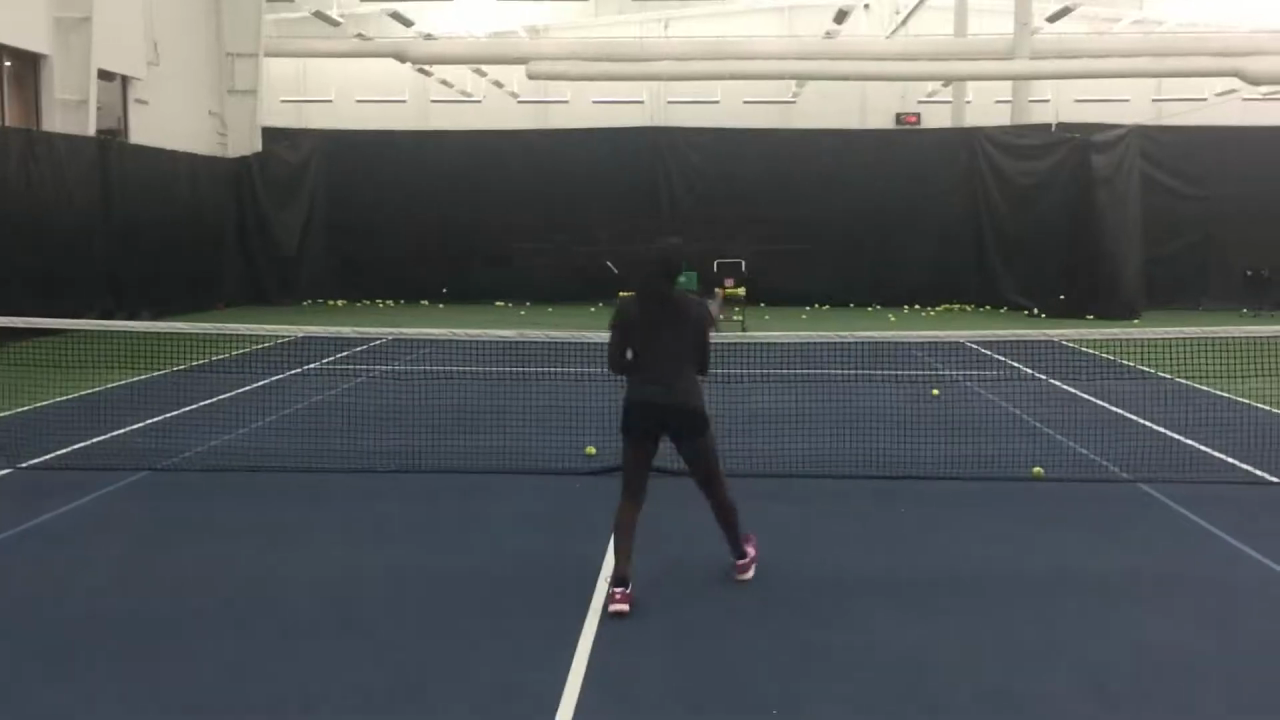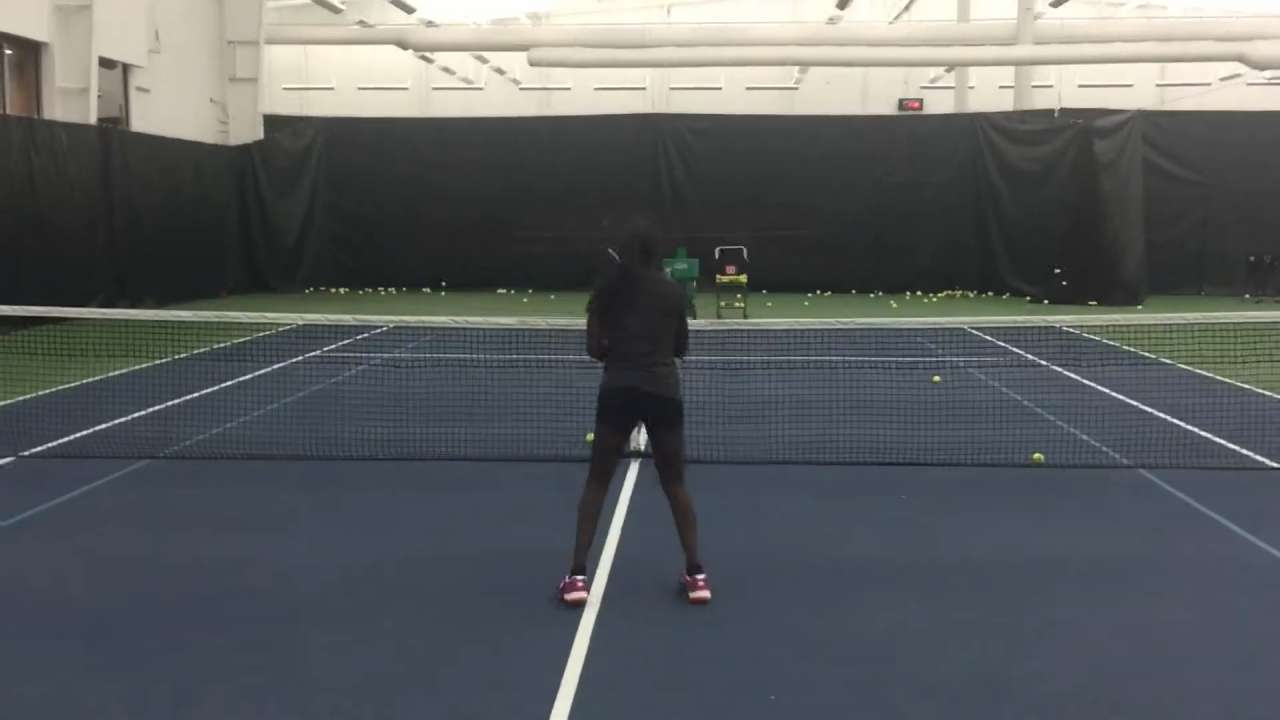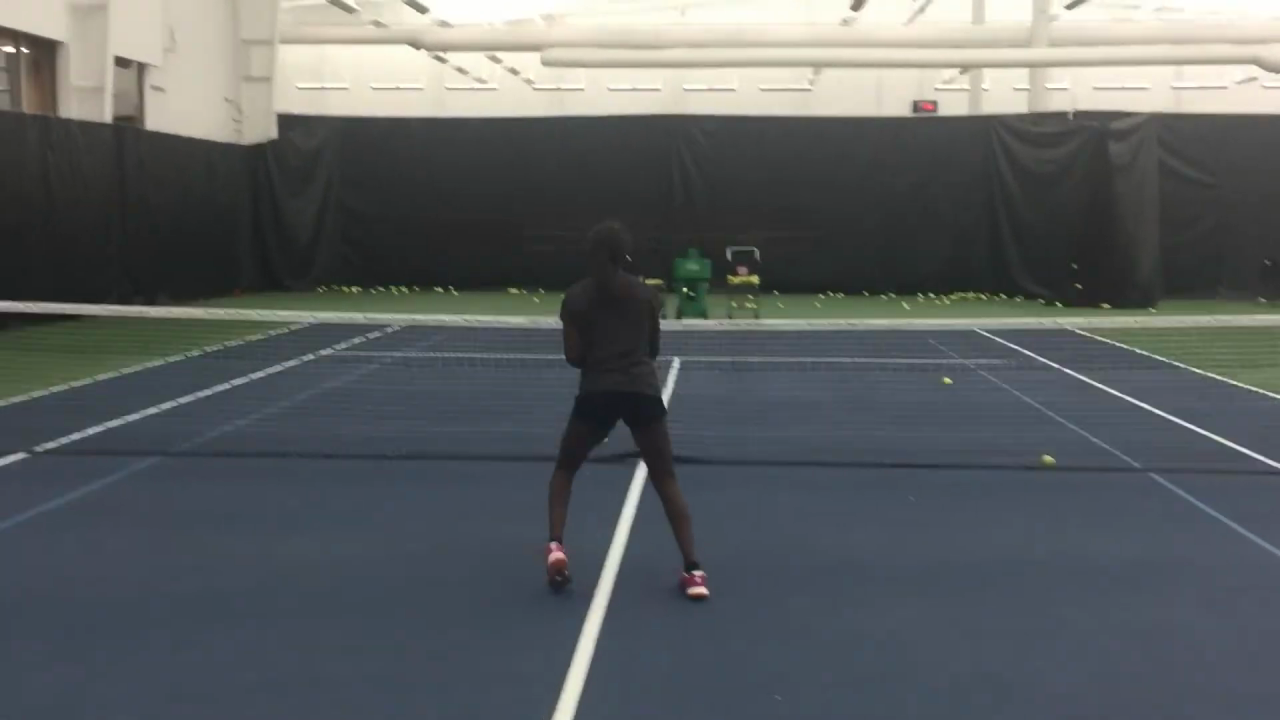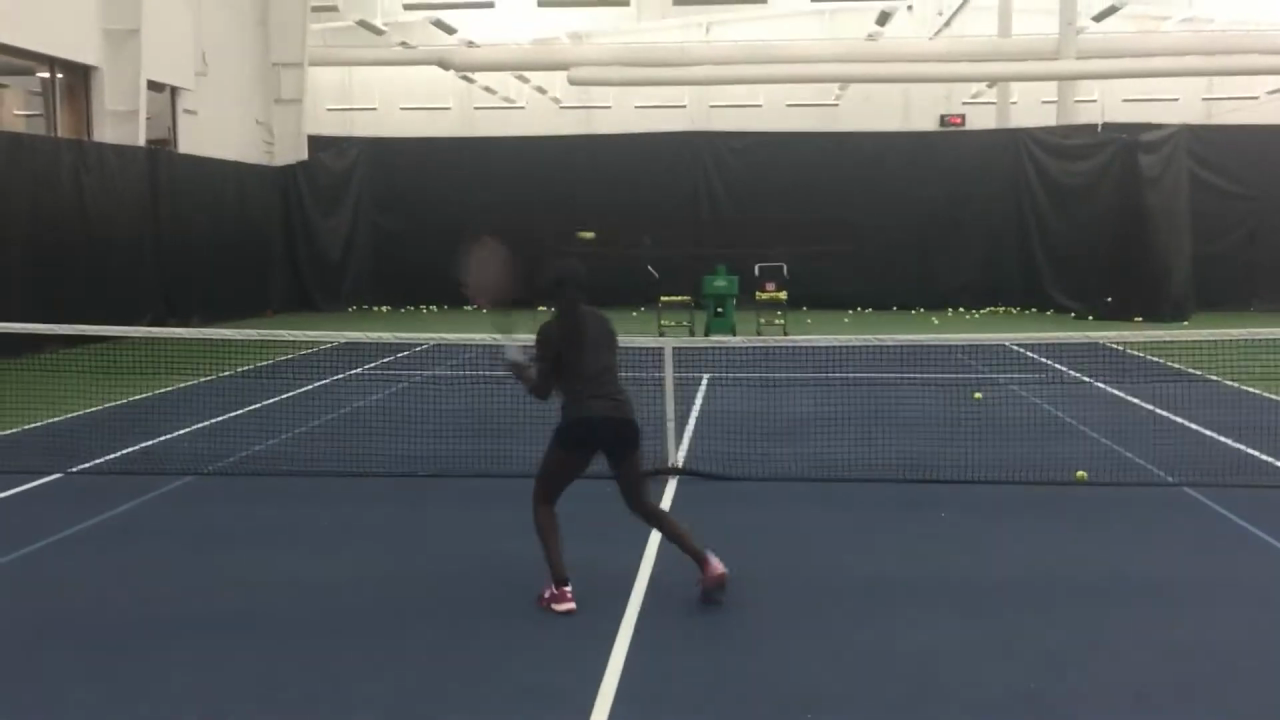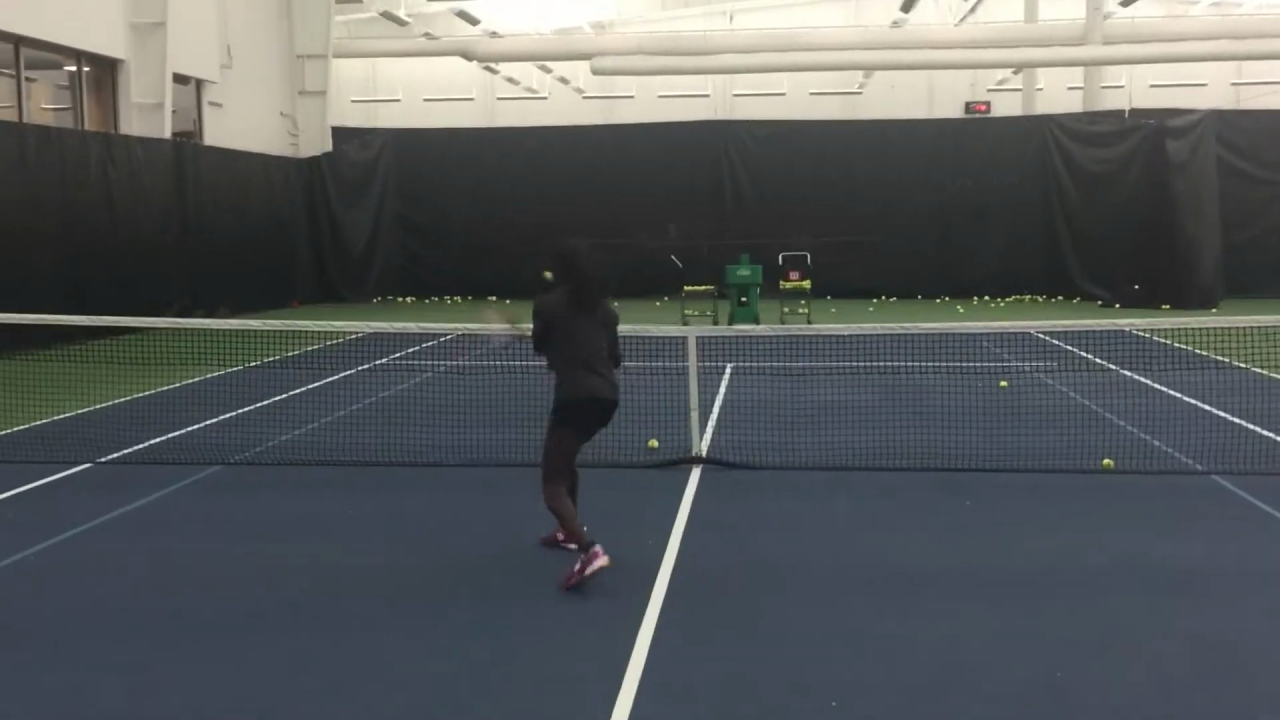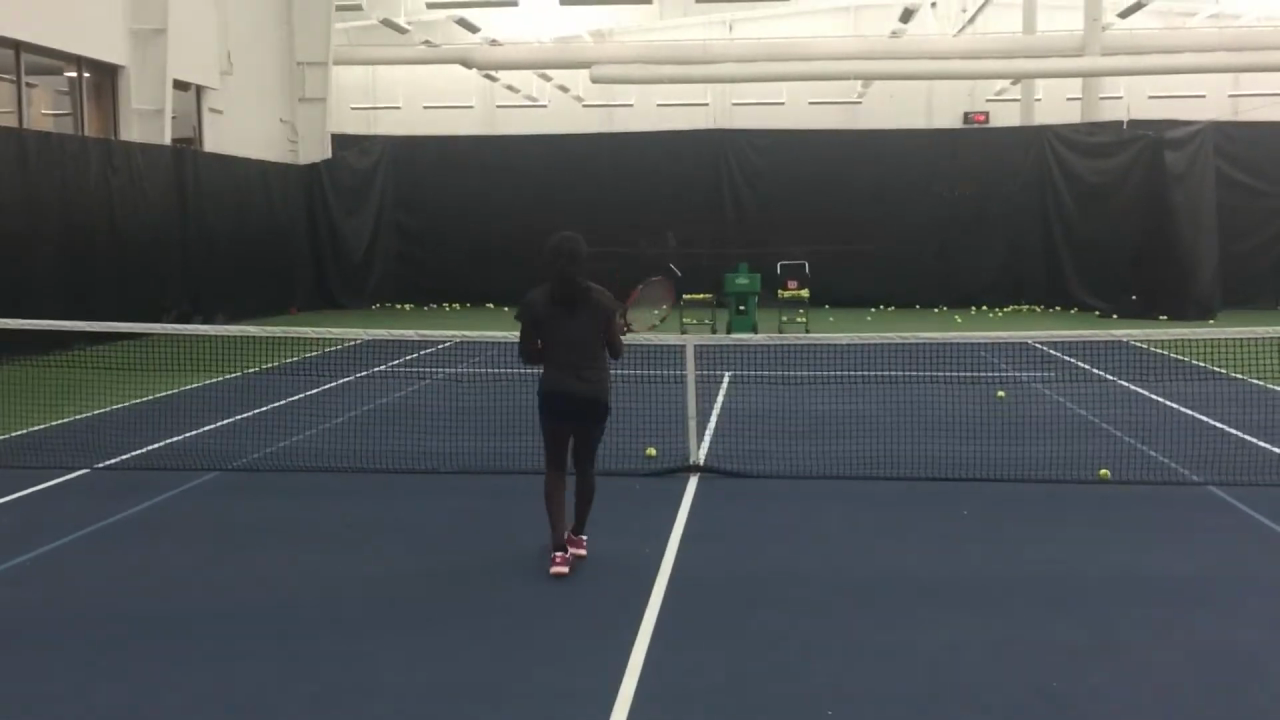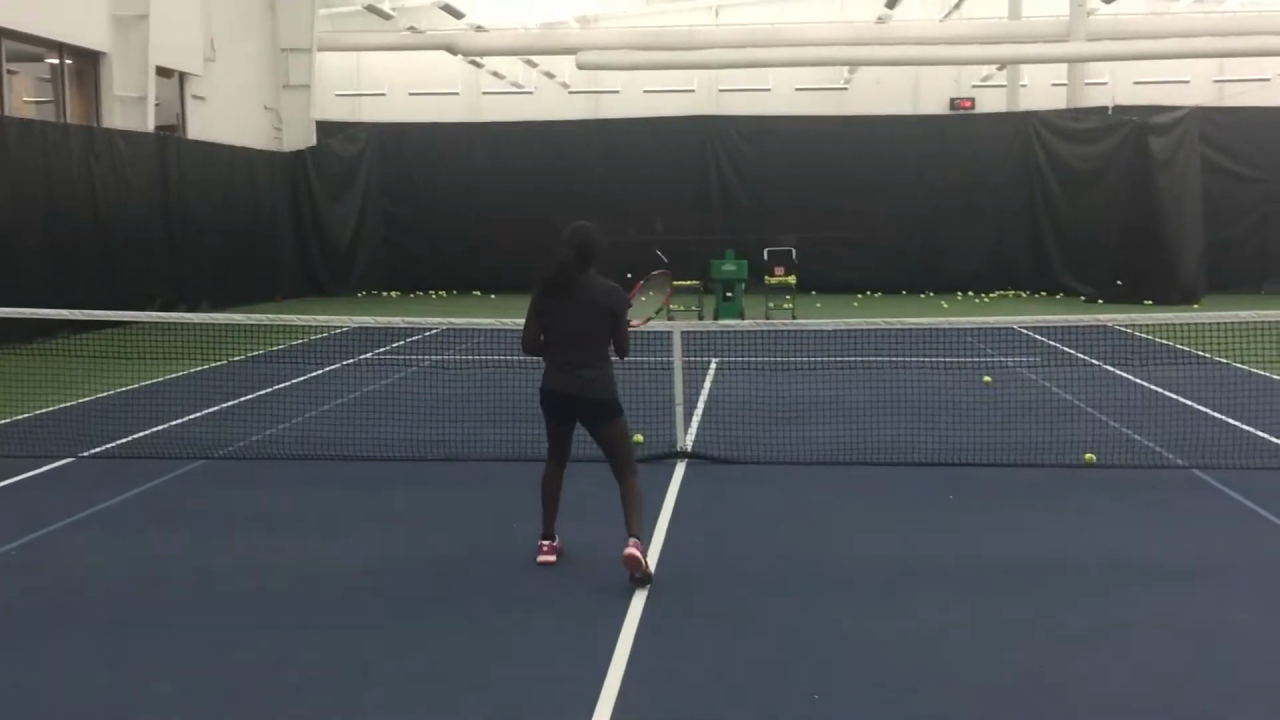
dt=0.4s
person 1, frame 1
left shoulder: (628, 308)
right shoulder: (696, 309)
left elbow: (616, 364)
right elbow: (702, 366)
left hip: (640, 406)
right hip: (685, 404)
left knee: (631, 497)
right knee: (714, 486)
left ankle: (620, 585)
right ankle: (741, 555)
person 1, frame 2
left shoulder: (606, 289)
right shoulder: (674, 293)
left elbow: (595, 349)
right elbow: (680, 348)
left hip: (619, 390)
right hip: (663, 392)
left knee: (597, 483)
right knee: (675, 484)
left ankle: (577, 576)
right ankle: (696, 574)
person 1, frame 3
left shoulder: (577, 296)
right shoulder: (646, 293)
left elbow: (573, 355)
right elbow: (653, 349)
left hip: (597, 393)
right hip: (642, 391)
left knee: (564, 470)
right knee: (666, 481)
left ankle: (556, 545)
right ankle: (693, 572)
person 1, frame 4
left shoulder: (552, 330)
right shoulder: (601, 322)
left elbow: (540, 390)
left wrist: (522, 371)
left hip: (580, 421)
right hip: (621, 417)
left knee: (544, 500)
right knee: (641, 504)
left ankle: (561, 588)
right ankle: (705, 562)
person 1, frame 5
left shoulder: (547, 304)
right shoulder: (602, 305)
left elbow: (543, 348)
right elbow: (615, 359)
left hip: (575, 397)
right hip: (606, 397)
left knee: (553, 485)
right knee: (564, 459)
left ankle: (590, 550)
right ankle: (571, 533)
person 1, frame 6
left shoulder: (535, 300)
right shoulder: (602, 298)
left elbow: (528, 355)
right elbow: (616, 352)
right wrist: (617, 331)
left hip: (555, 392)
right hip: (594, 393)
left knee: (556, 468)
right knee: (585, 465)
left ankle: (559, 552)
right ankle: (577, 536)
person 1, frame 7
left shoulder: (546, 290)
right shoulder: (612, 293)
left elbow: (529, 345)
right elbow: (622, 350)
right wrist: (623, 329)
left hip: (555, 390)
right hip: (597, 392)
left knee: (556, 461)
right knee: (626, 471)
left ankle: (548, 541)
right ankle: (634, 542)
